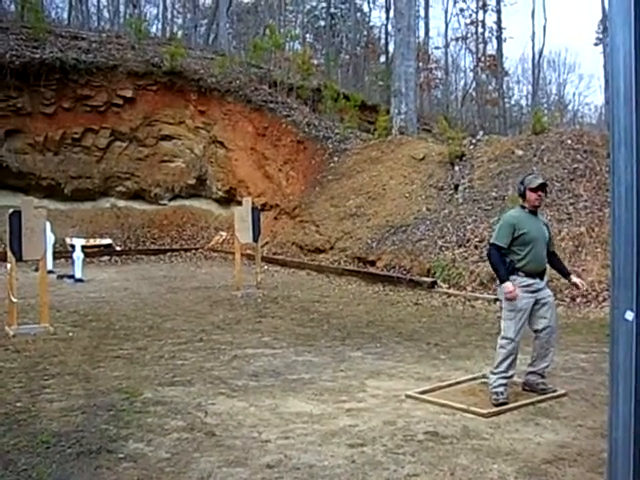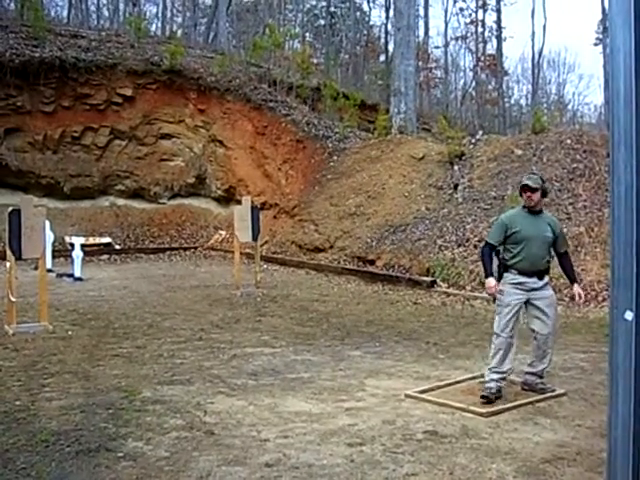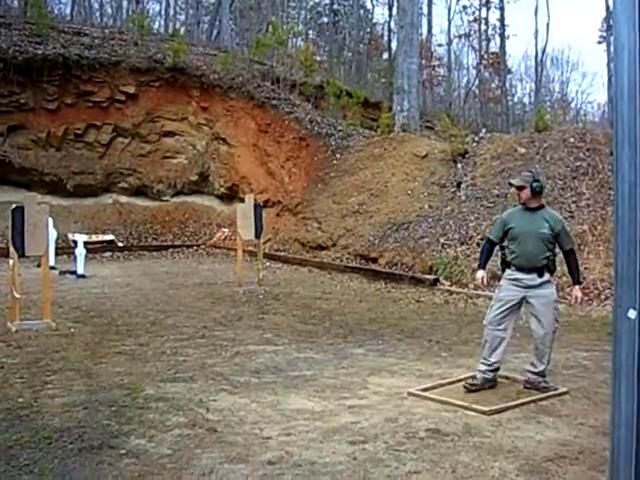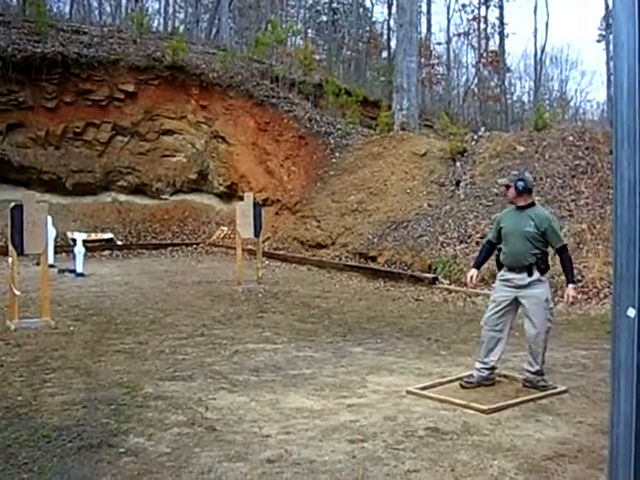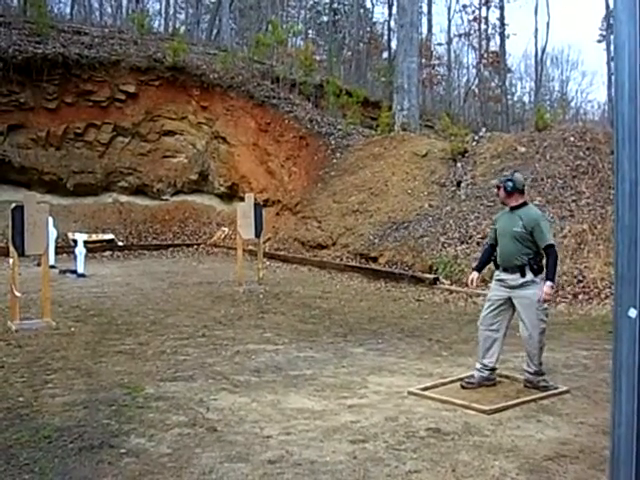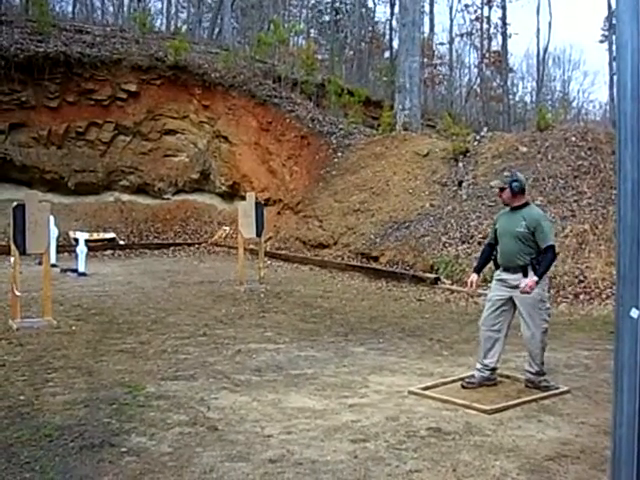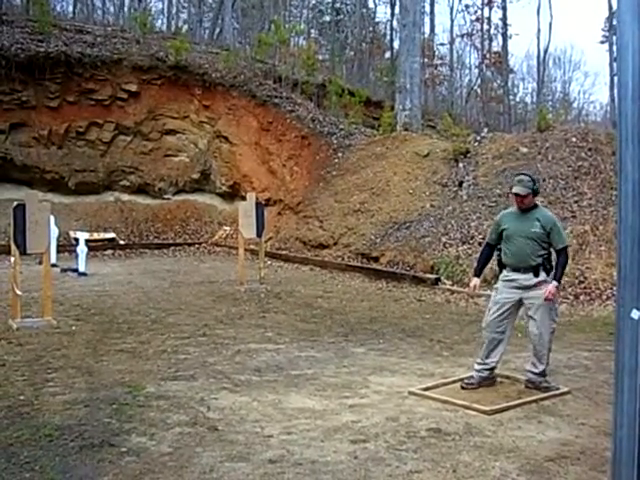
dt=0.2s
person 1, frame 1
left shoulder: (542, 222)
right shoulder: (511, 219)
left elbow: (550, 254)
right elbow: (494, 251)
left wrist: (569, 276)
right wrist: (505, 281)
left hip: (541, 284)
right hip: (517, 285)
left knee: (547, 332)
right knee: (510, 337)
left ankle: (534, 377)
right ankle: (498, 385)
person 1, frame 2
left shoulder: (551, 222)
right shoulder: (508, 219)
left elbow: (562, 254)
right elbow: (488, 248)
left wrist: (574, 282)
right wrist: (489, 276)
left hip: (541, 284)
right hip: (513, 282)
left knee: (546, 333)
right knee: (503, 333)
left ankle: (533, 378)
right ankle: (493, 382)
person 1, frame 3
left shoulder: (554, 219)
right shoulder: (509, 216)
left elbow: (568, 252)
right elbow: (490, 242)
left wrist: (576, 284)
right wrist: (481, 268)
left hip: (542, 281)
right hip: (513, 278)
left knee: (544, 332)
right knee: (495, 324)
left ankle: (535, 376)
right ankle: (486, 373)
person 1, frame 4
left shoulder: (543, 217)
right shoulder: (504, 216)
left elbow: (562, 250)
right elbow: (490, 243)
left wrist: (570, 282)
right wrist: (475, 267)
left hip: (534, 280)
right hip: (506, 278)
left knee: (538, 331)
right knee: (492, 325)
left ankle: (533, 375)
right ankle: (484, 371)
person 1, frame 5
left shoulder: (534, 216)
right shoulder: (501, 217)
left elbow: (550, 251)
right elbow: (492, 246)
left wrist: (549, 282)
right wrist: (477, 270)
left hip: (527, 281)
right hip: (501, 279)
left knee: (533, 332)
right knee: (489, 325)
left ankle: (534, 375)
right ankle: (484, 372)
person 1, frame 6
left shoulder: (536, 217)
right shoulder: (501, 217)
left elbow: (550, 252)
right elbow: (491, 245)
left wrist: (536, 278)
right wrist: (476, 271)
left hip: (527, 279)
right hip: (502, 278)
left knee: (535, 331)
right knee: (490, 325)
left ankle: (535, 375)
right ankle: (485, 372)
person 1, frame 7
left shoulder: (547, 219)
right shoulder: (504, 217)
left elbow: (562, 253)
right elbow: (490, 246)
left wrist: (555, 282)
right wrist: (477, 274)
left hip: (538, 281)
right hip: (509, 279)
left knee: (542, 332)
right knee: (493, 326)
left ankle: (536, 376)
right ankle: (484, 372)
